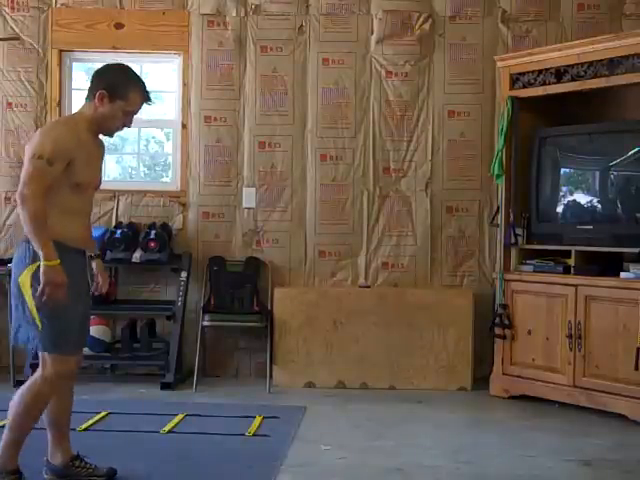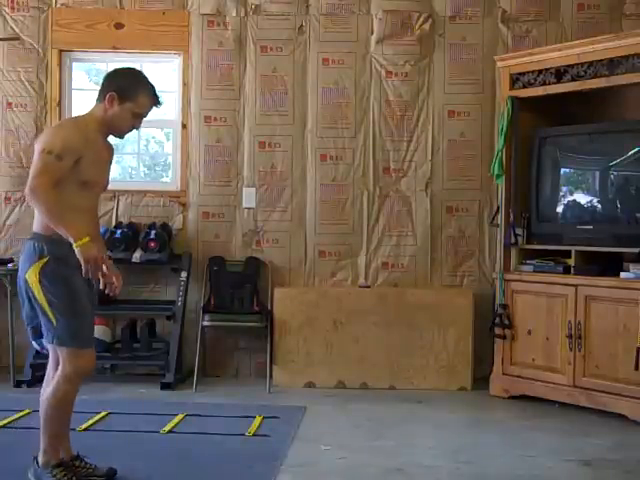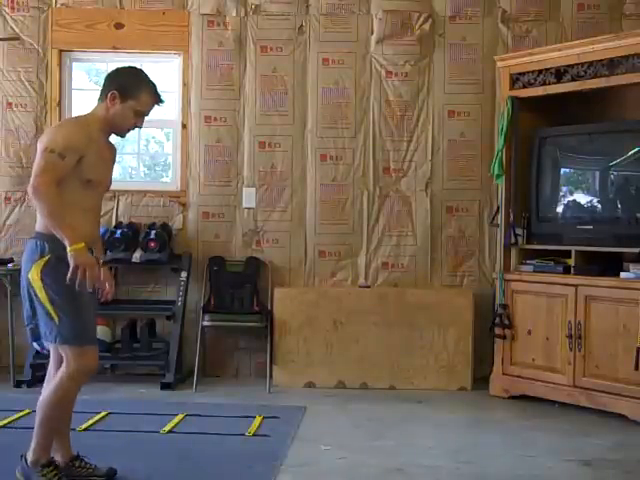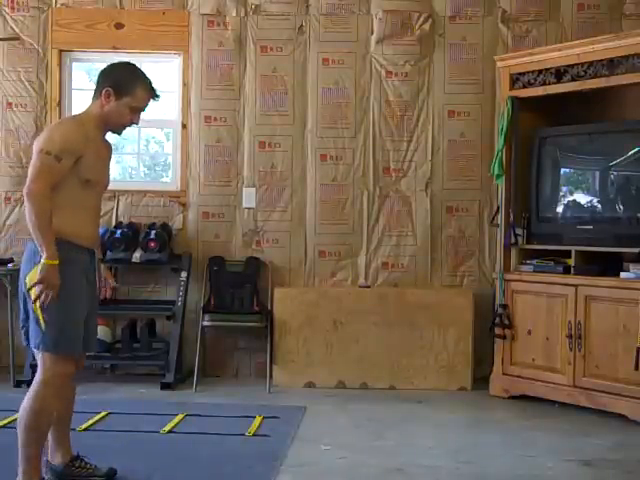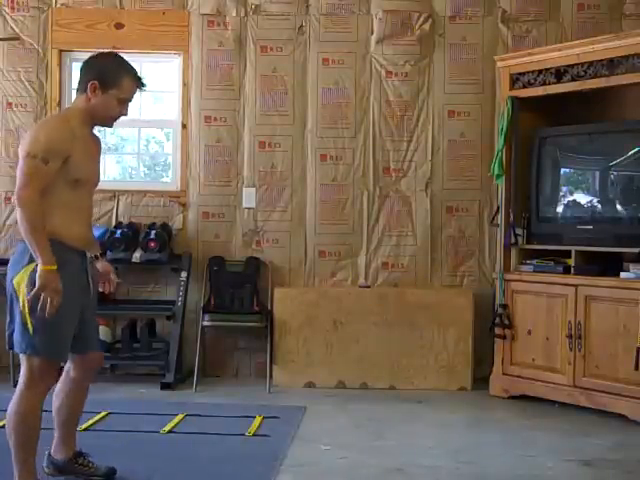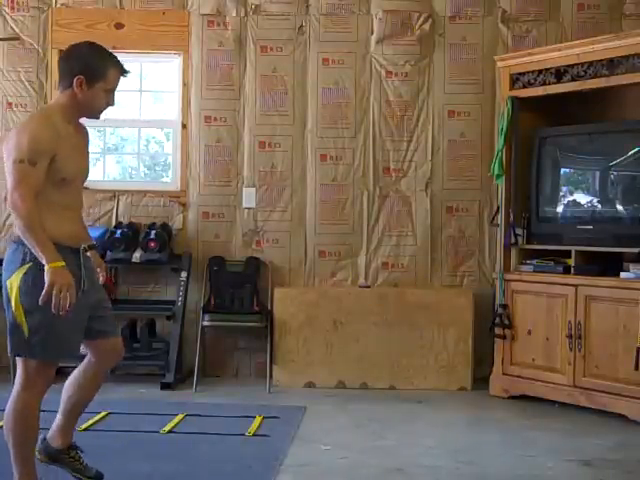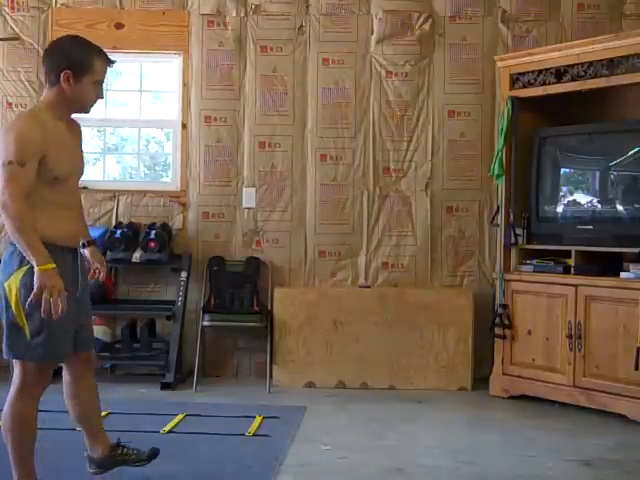
dt=0.2s
person 1, frame 1
left shoulder: (94, 145)
right shoulder: (57, 136)
left wrist: (92, 257)
right wrist: (49, 261)
left hip: (71, 265)
right hip: (44, 264)
left knee: (62, 366)
right knee: (57, 368)
person 1, frame 2
left shoulder: (104, 148)
right shoulder: (66, 135)
right elbow: (36, 189)
left wrist: (103, 257)
right wrist: (80, 242)
left hip: (76, 261)
right hip: (49, 258)
left knee: (63, 363)
right knee: (78, 363)
person 1, frame 3
left shoulder: (107, 148)
right shoulder: (69, 134)
right elbow: (40, 188)
left wrist: (99, 263)
right wrist: (75, 248)
left hip: (79, 264)
right hip: (54, 259)
left knee: (65, 363)
right knee: (82, 362)
person 1, frame 4
left shoulder: (102, 145)
right shoulder: (65, 134)
right elbow: (34, 192)
left wrist: (97, 266)
right wrist: (49, 259)
left hip: (81, 263)
right hip: (55, 263)
left knee: (68, 367)
right knee: (54, 372)
person 1, frame 5
left shoulder: (91, 141)
right shoulder: (51, 132)
right elbow: (25, 197)
left wrist: (97, 258)
right wrist: (45, 265)
left hip: (76, 267)
right hip: (45, 266)
left knee: (82, 363)
right knee: (38, 375)
person 1, frame 6
left shoulder: (79, 133)
right shoulder: (35, 131)
left wrist: (90, 248)
right wrist: (53, 264)
left hip: (73, 262)
right hip: (38, 267)
left knee: (108, 351)
left ankle: (58, 441)
person 1, frame 7
left shoulder: (71, 129)
left wrist: (88, 245)
right wrist: (43, 268)
left hip: (68, 262)
right hip: (36, 267)
left knee: (80, 365)
